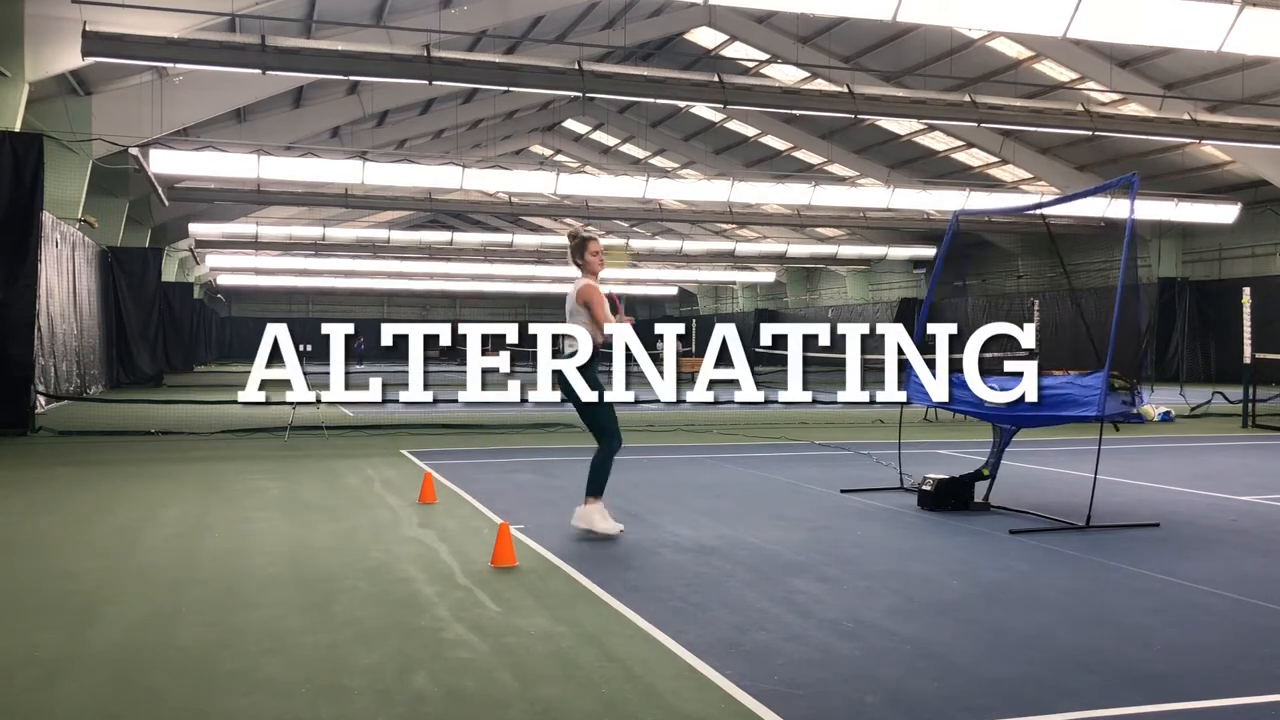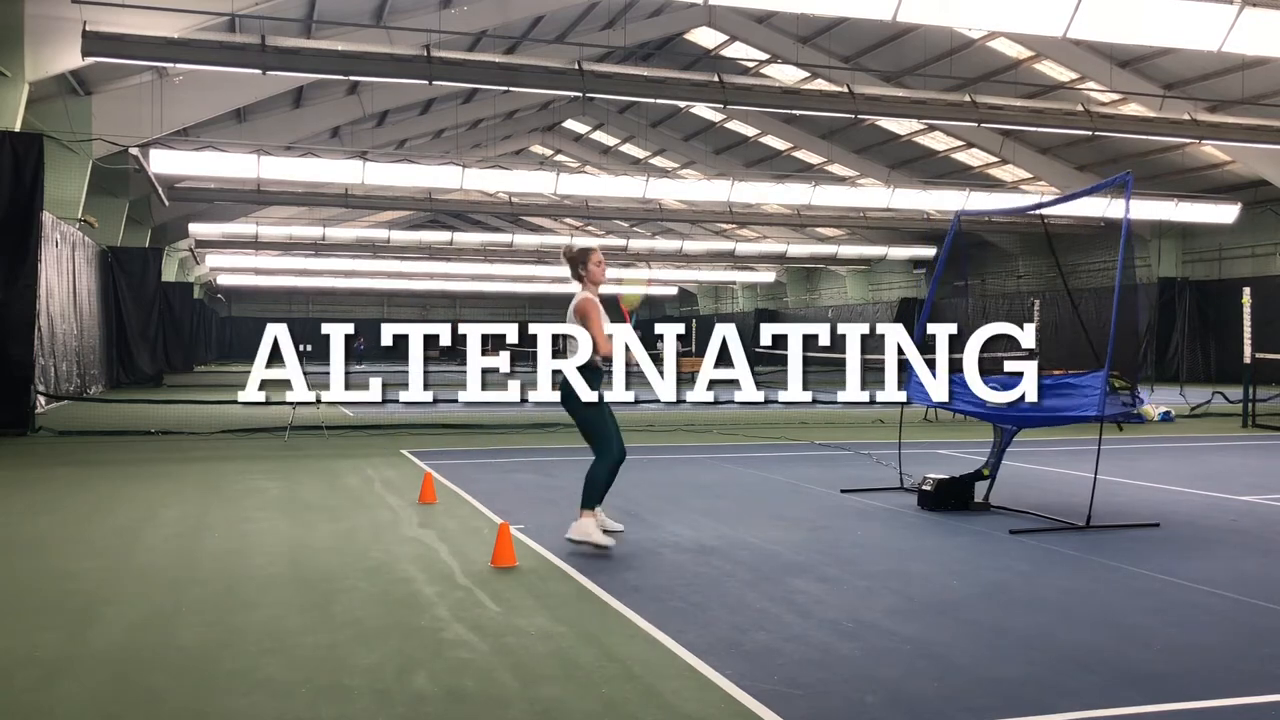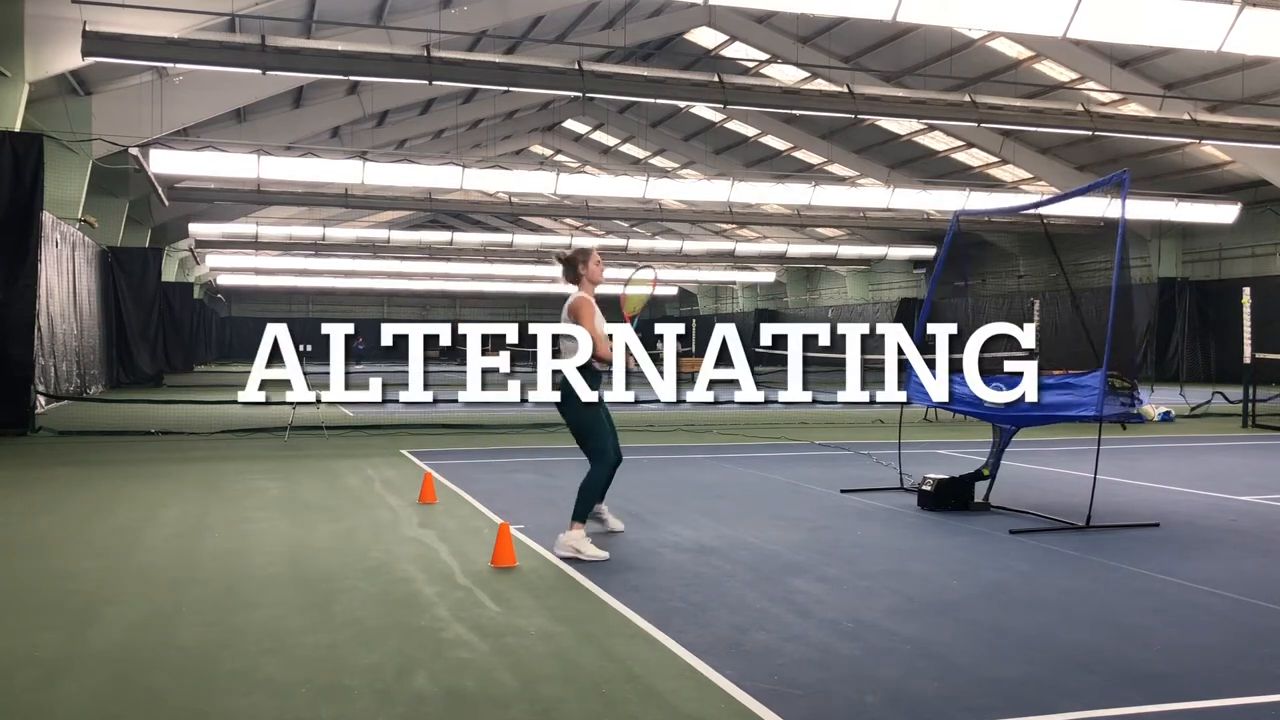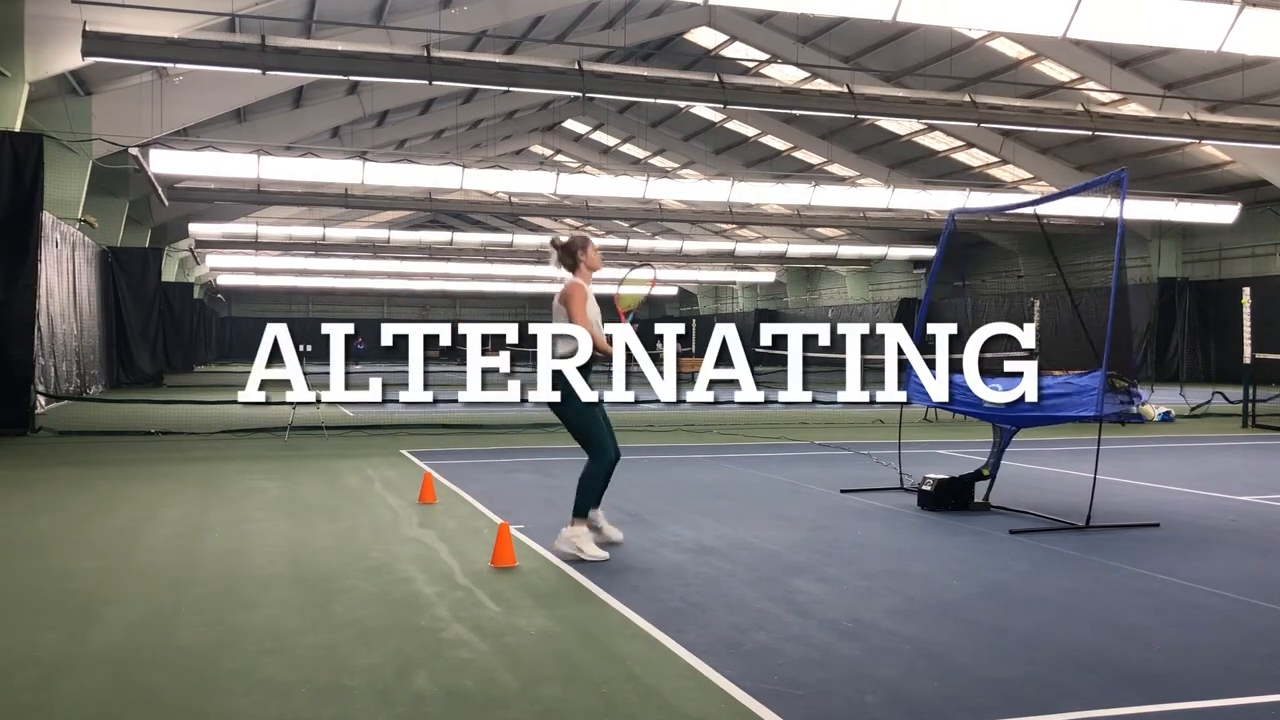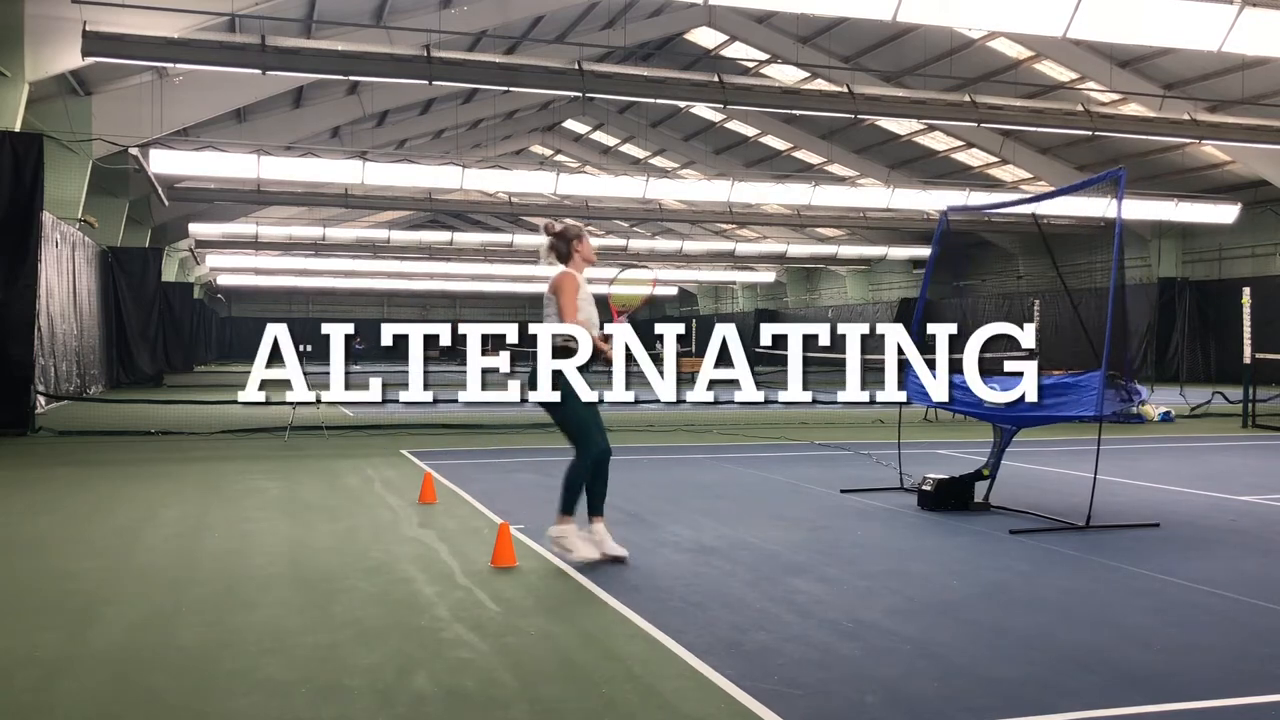
dt=0.1s
person 1, frame 1
left shoulder: (583, 288)
right shoulder: (589, 288)
right elbow: (607, 332)
left wrist: (616, 323)
right wrist: (621, 325)
left hip: (582, 371)
right hip: (582, 372)
left knee: (610, 441)
right knee: (610, 442)
left ankle: (591, 507)
right ankle: (591, 509)
person 1, frame 2
left shoulder: (586, 301)
right shoulder: (587, 302)
right elbow: (604, 350)
left hip: (585, 385)
right hip: (581, 385)
left knee: (617, 453)
right knee: (607, 454)
left ankle: (593, 512)
right ankle: (584, 523)
person 1, frame 3
left shoulder: (586, 303)
right shoulder: (582, 302)
right elbow: (597, 351)
right wrist: (623, 360)
left hip: (585, 390)
right hip: (576, 390)
left knee: (613, 455)
right knee: (603, 459)
left ankle: (597, 508)
right ankle: (573, 537)
person 1, frame 4
left shoulder: (581, 290)
right shoulder: (575, 288)
right elbow: (587, 340)
left wrist: (614, 339)
right wrist: (616, 352)
left hip: (576, 381)
right hip: (566, 382)
left knee: (610, 453)
right knee: (602, 454)
left ankle: (591, 516)
right ankle: (575, 531)
person 1, frame 5
left shoulder: (576, 282)
right shoulder: (565, 278)
right elbow: (570, 329)
left wrist: (602, 338)
right wrist: (603, 346)
left hip: (569, 376)
right hip: (556, 374)
left knee: (600, 453)
right knee: (589, 451)
left ankle: (596, 531)
right ankle: (563, 528)
